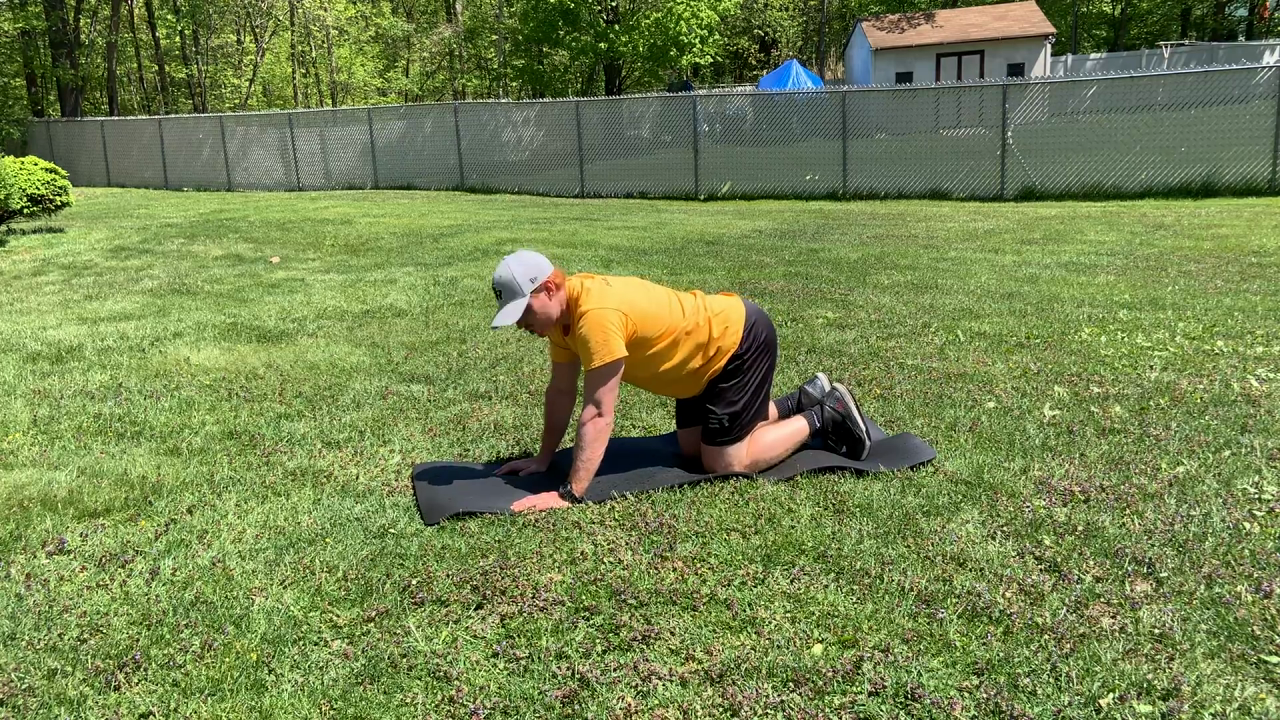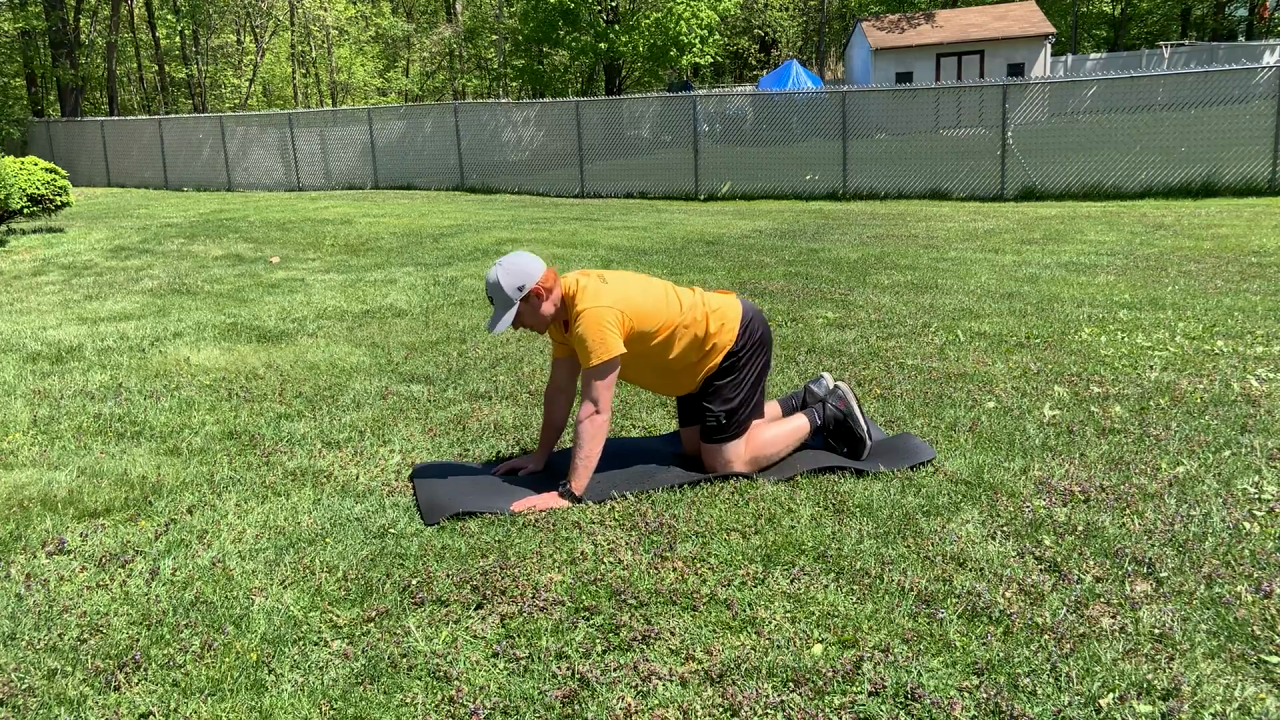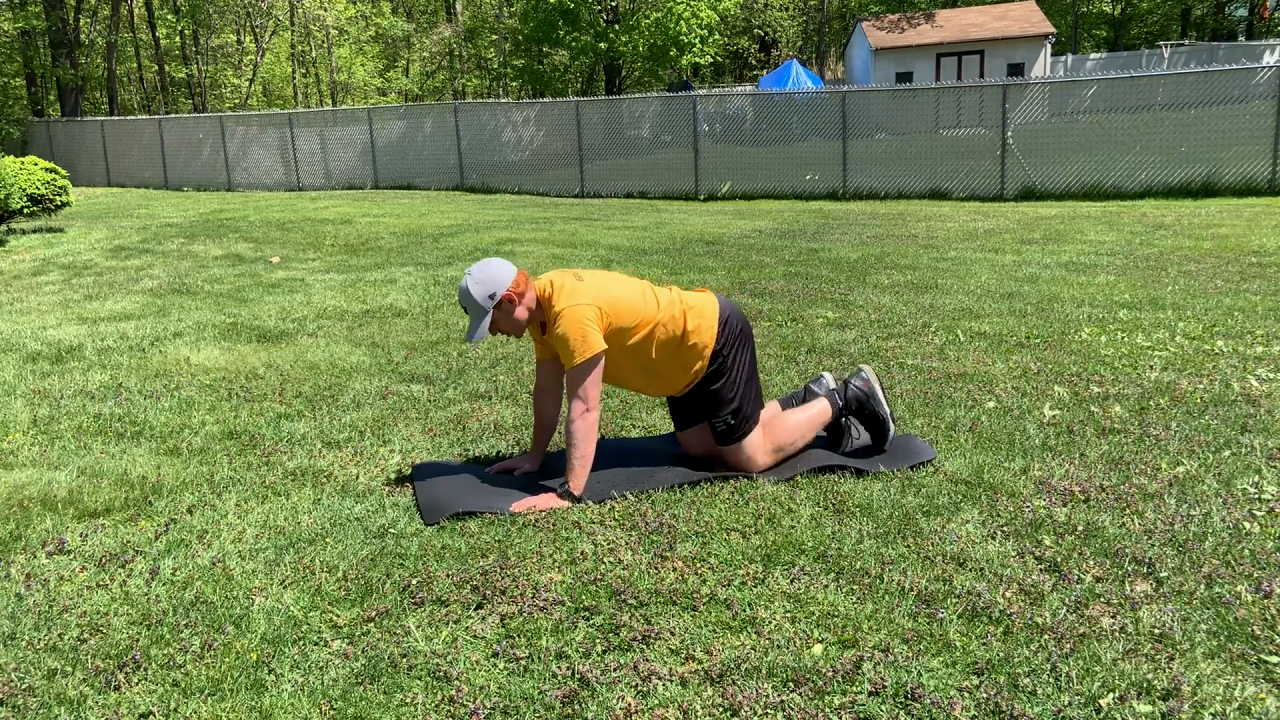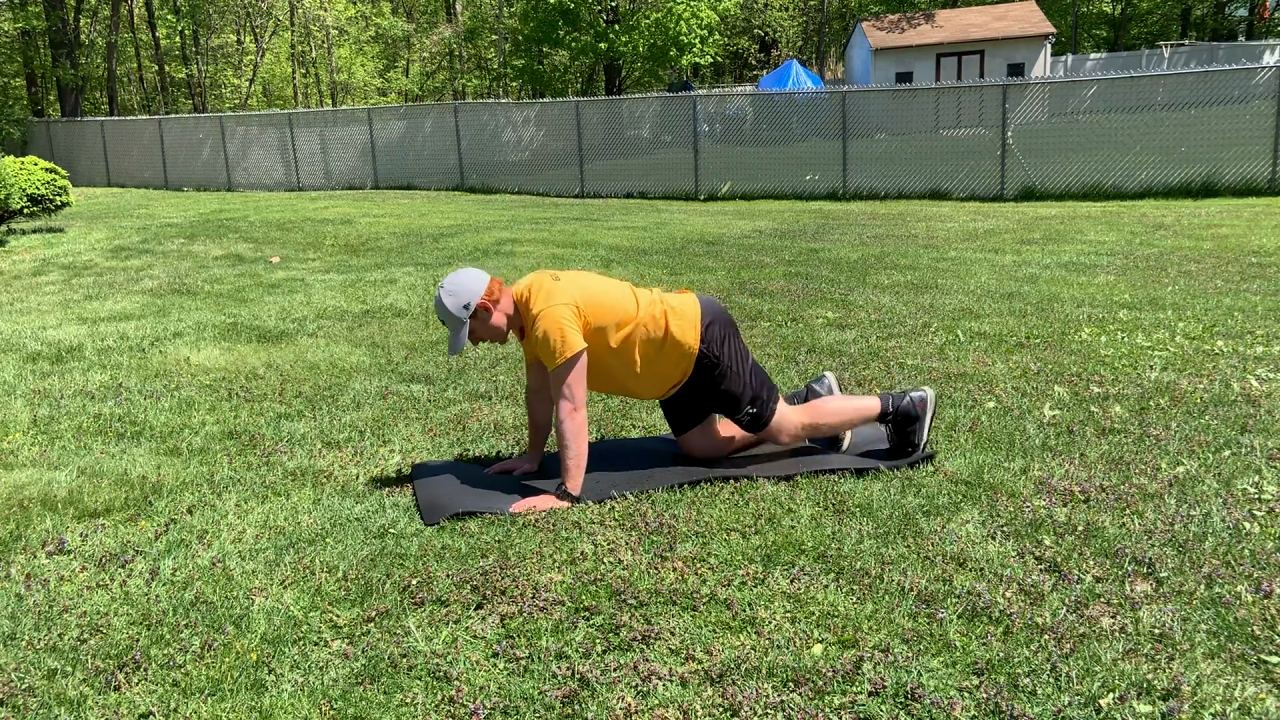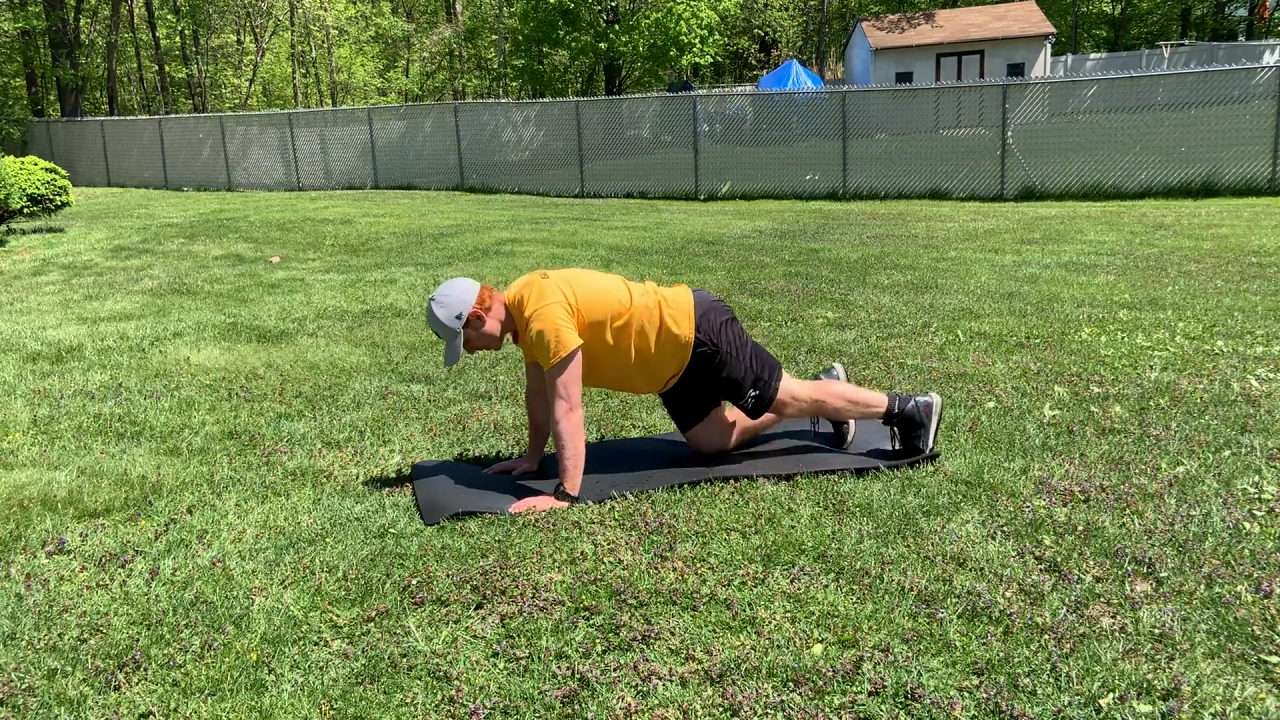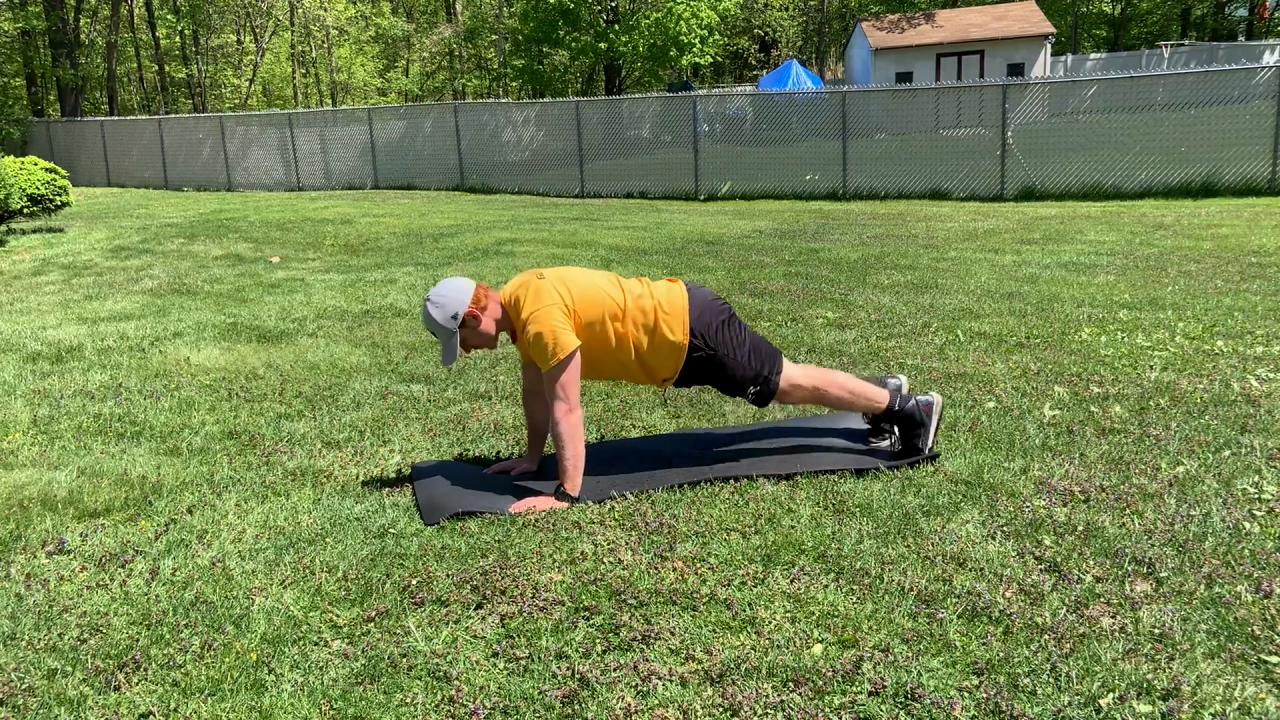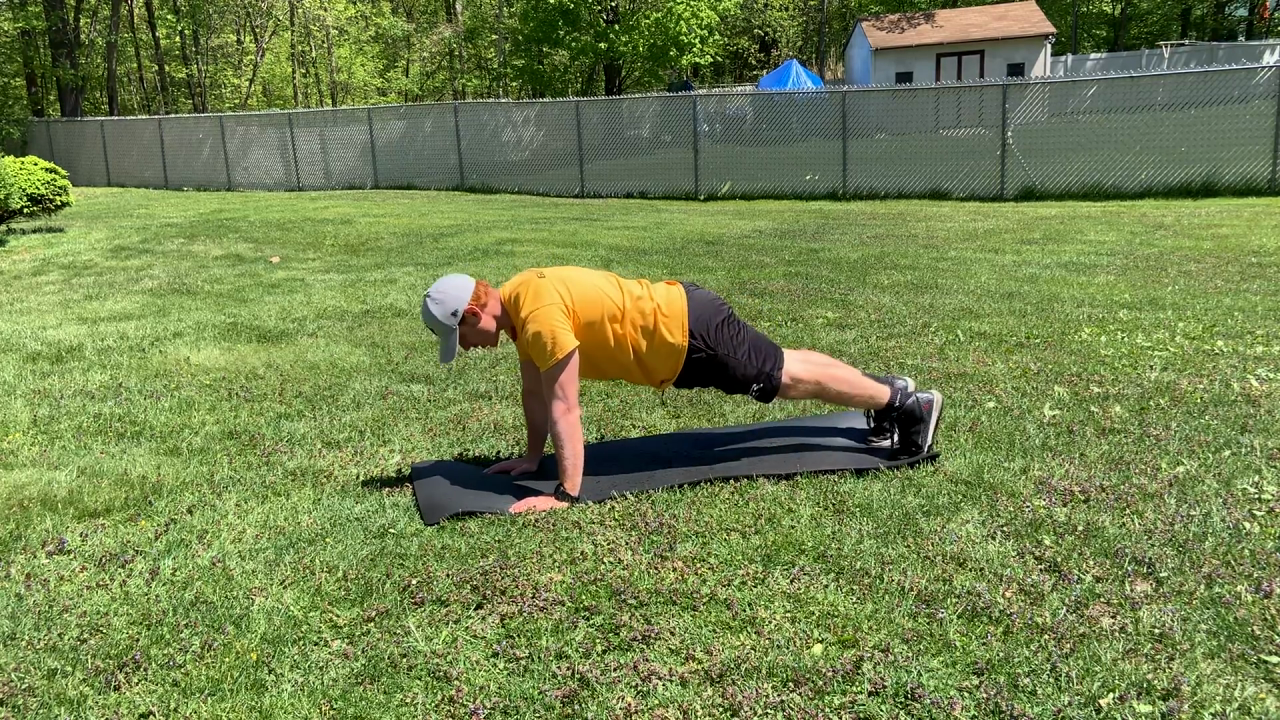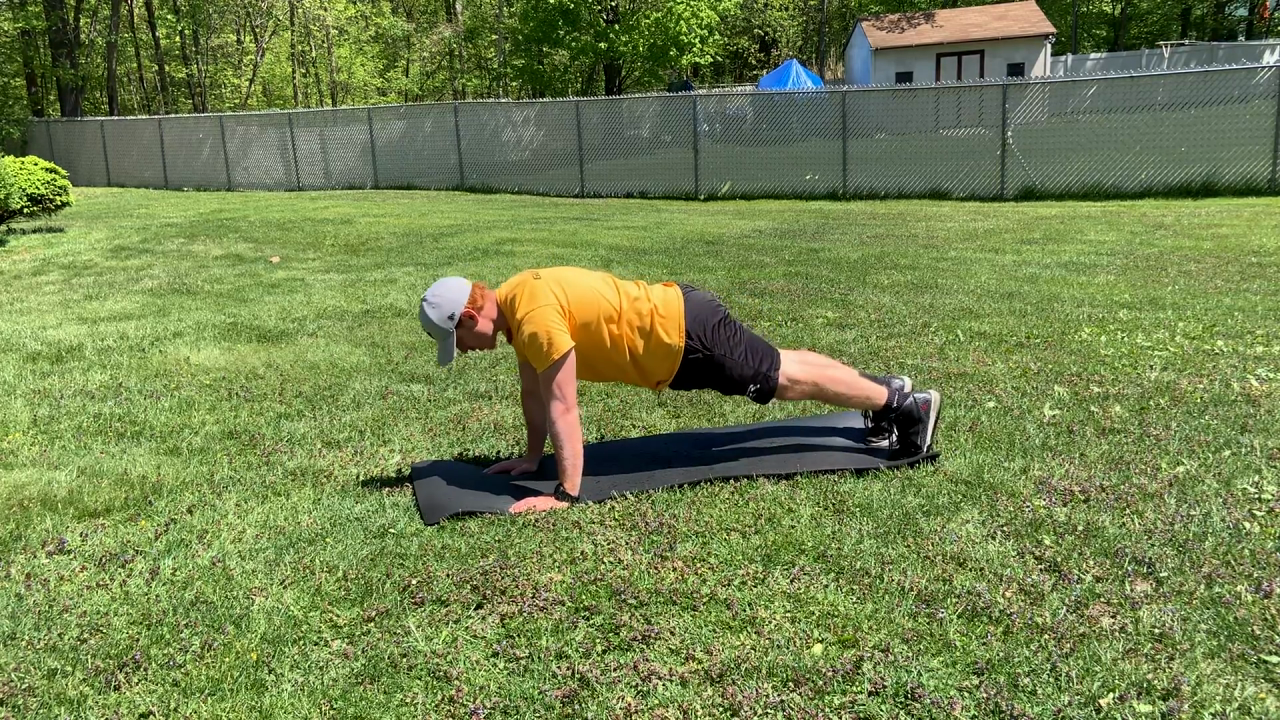
dt=0.3s
person 1, frame 1
left shoulder: (596, 316)
right shoulder: (562, 310)
left elbow: (598, 414)
right elbow: (560, 392)
left wrist: (569, 494)
right wrist: (543, 459)
left hip: (742, 340)
right hip: (712, 340)
left knee: (724, 461)
right knee: (693, 446)
left ankle: (824, 415)
right ankle: (804, 399)
person 1, frame 2
left shoulder: (593, 314)
right shoulder: (561, 304)
left elbow: (595, 412)
right elbow: (560, 390)
left wrist: (569, 493)
right wrist: (540, 456)
left hip: (736, 337)
right hip: (709, 340)
left knee: (725, 460)
right knee: (694, 445)
left ankle: (824, 413)
right ankle: (808, 399)
person 1, frame 3
left shoulder: (572, 313)
right shoulder: (542, 304)
left elbow: (584, 411)
right elbow: (547, 391)
left wrist: (569, 494)
right wrist: (535, 456)
left hip: (716, 337)
right hip: (690, 346)
left knee: (752, 457)
right knee: (698, 446)
left ankle: (848, 398)
right ankle: (809, 398)
person 1, frame 4
left shoulder: (549, 315)
right shoulder: (527, 304)
left elbow: (571, 409)
right elbow: (539, 392)
left wrist: (567, 492)
right wrist: (532, 456)
left hip: (700, 339)
right hip: (681, 349)
left knee: (783, 428)
right knee: (701, 447)
left ankle: (902, 406)
right ankle: (810, 395)
person 1, frame 5
left shoulder: (542, 315)
right shoulder: (521, 304)
left elbow: (566, 409)
right elbow: (538, 391)
left wrist: (565, 493)
right wrist: (531, 457)
left hip: (696, 333)
right hip: (678, 344)
left knee: (786, 399)
right knee: (709, 442)
left ankle: (909, 408)
right ankle: (823, 393)
person 1, frame 6
left shoulder: (539, 317)
right shoulder: (518, 300)
left elbow: (565, 408)
right elbow: (535, 391)
left wrist: (567, 493)
right wrist: (531, 456)
left hip: (692, 331)
right hip: (678, 315)
left knee: (789, 385)
right knee: (779, 377)
left ankle: (907, 408)
right ankle: (882, 391)
person 1, frame 7
left shoulder: (538, 315)
right shoulder: (517, 297)
left elbow: (563, 408)
right elbow: (534, 388)
left wrist: (566, 493)
right wrist: (531, 457)
left hip: (690, 333)
right hip: (677, 315)
left knee: (791, 380)
right knee: (784, 366)
left ankle: (909, 403)
right ankle: (890, 391)
person 1, frame 8
left shoulder: (534, 316)
right shoulder: (514, 298)
left elbow: (561, 407)
right elbow: (533, 389)
left wrist: (567, 492)
right wrist: (531, 456)
left hip: (686, 336)
right hip: (674, 315)
left knee: (789, 381)
right knee: (780, 366)
left ankle: (906, 405)
right ankle: (885, 388)
